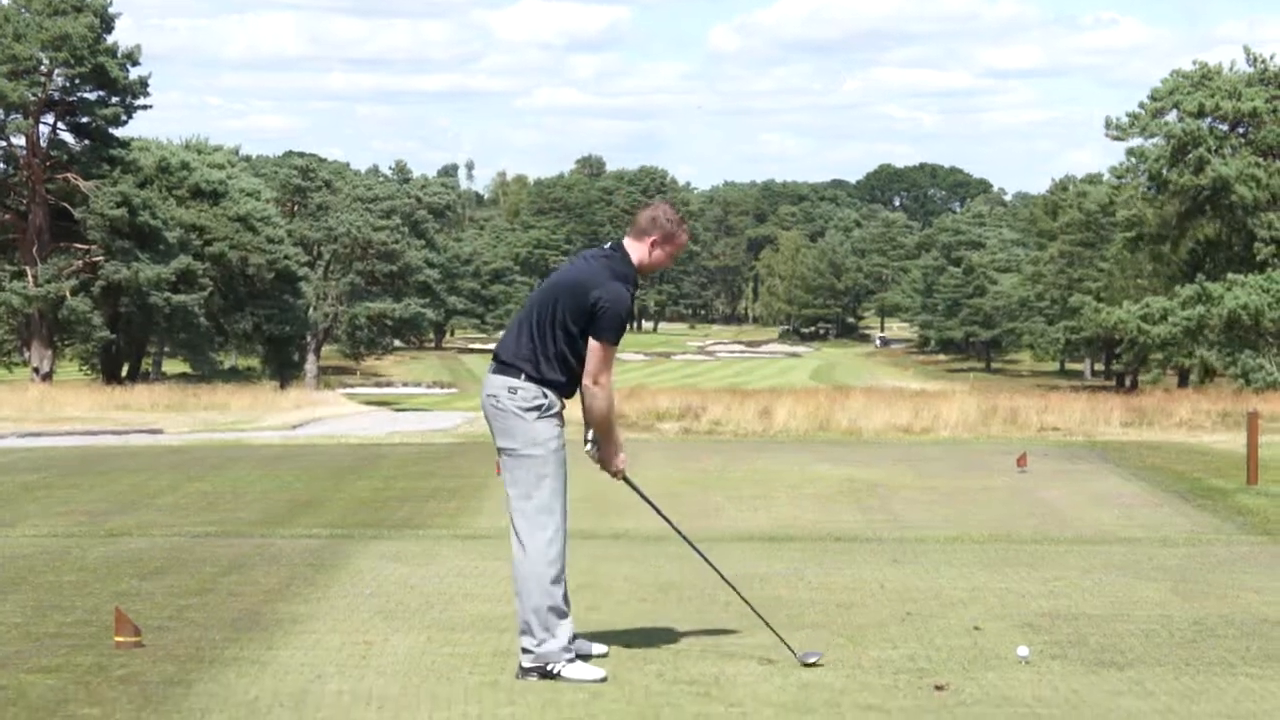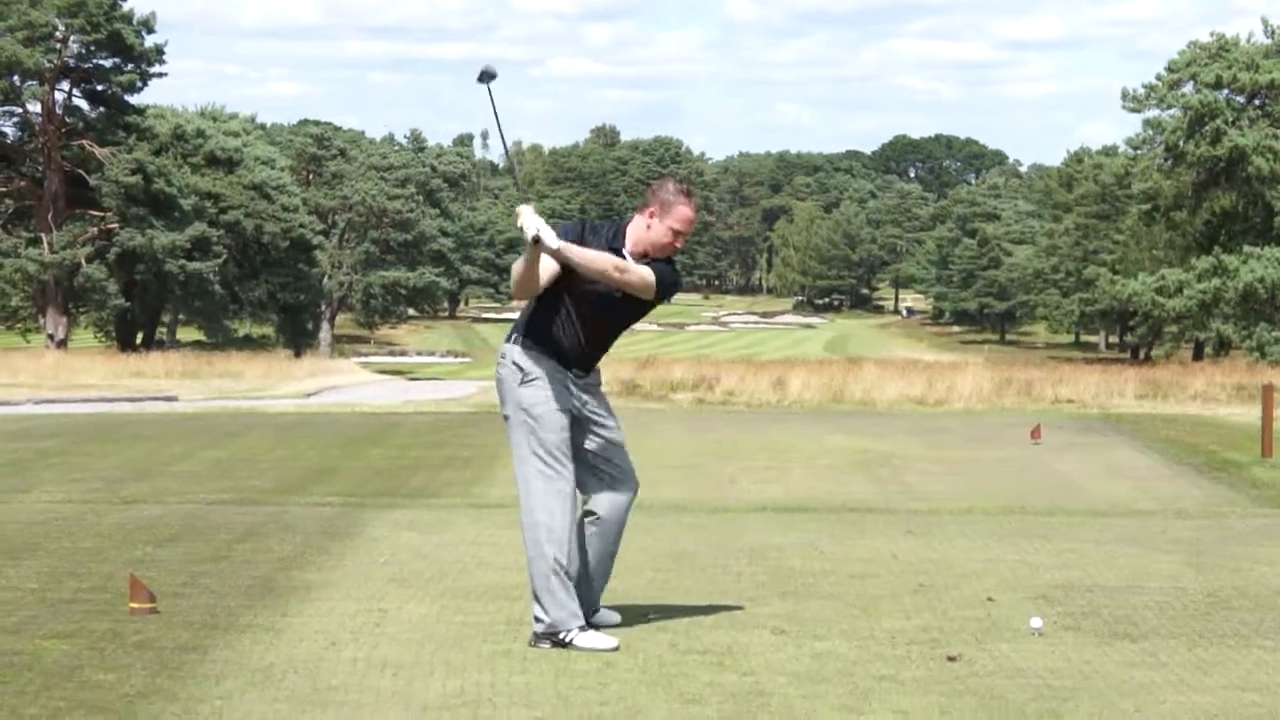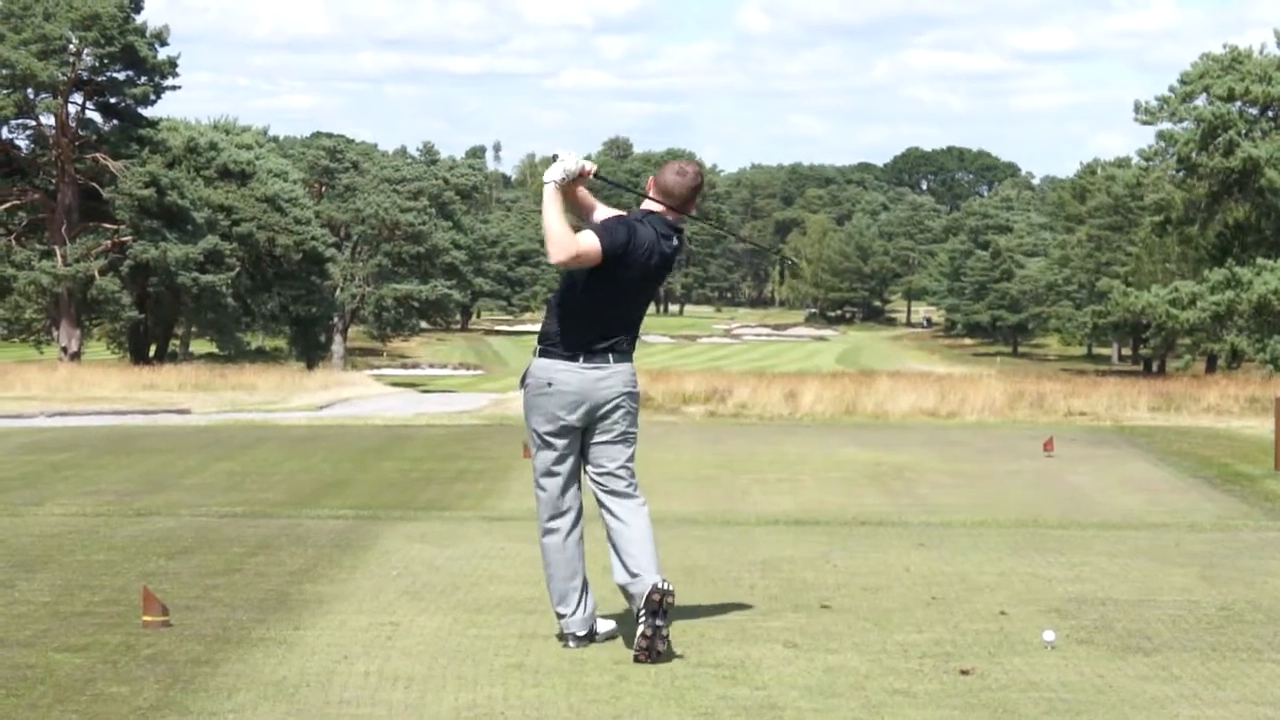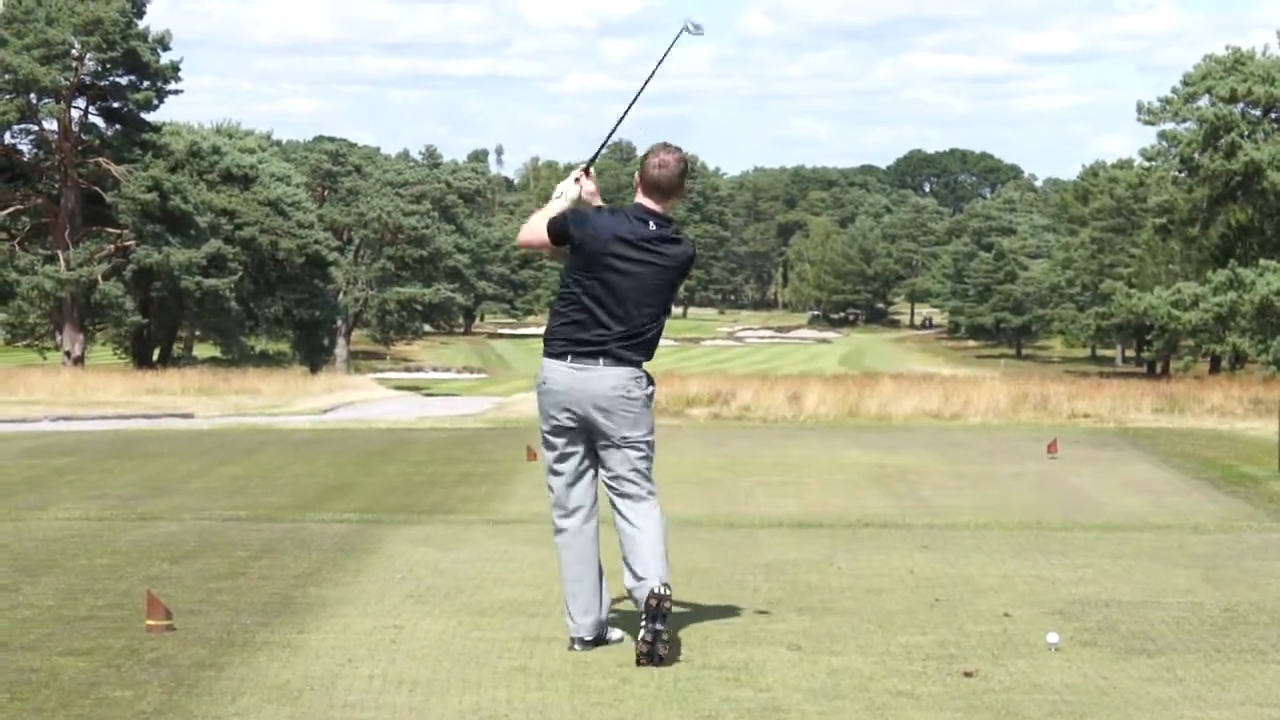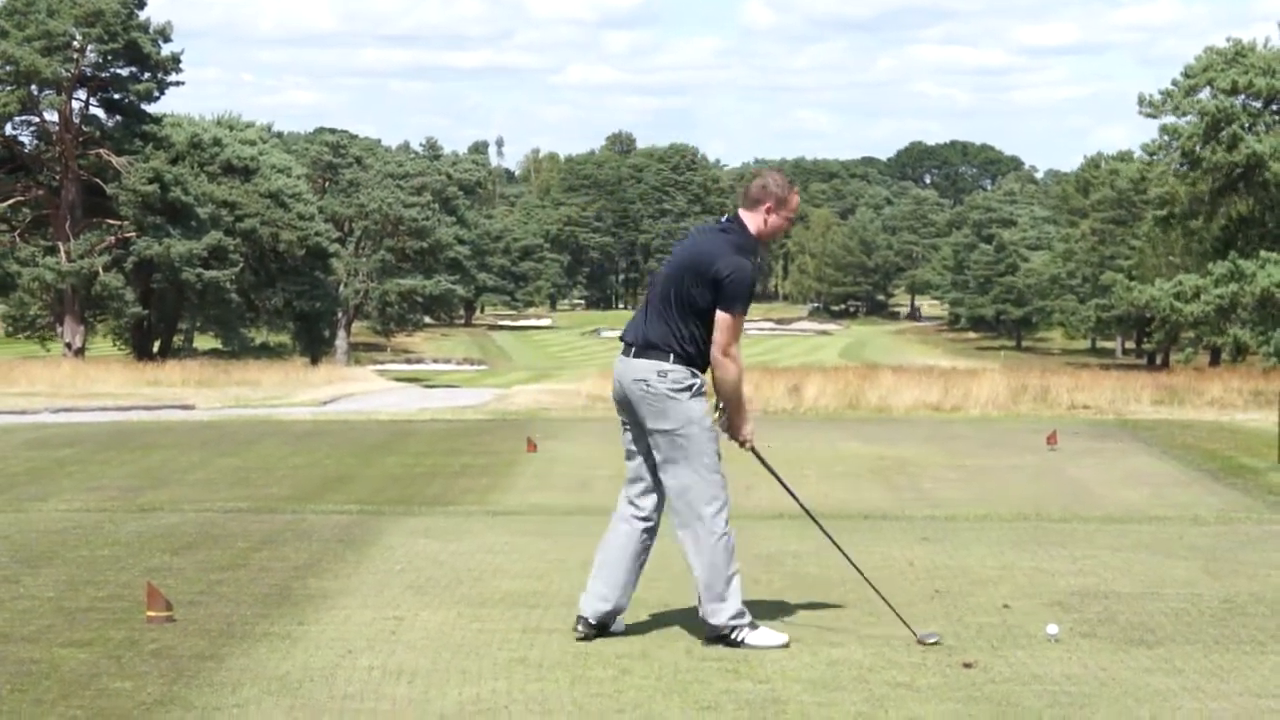
dt=1s
person 1, frame 1
left shoulder: (598, 263)
right shoulder: (614, 291)
right elbow: (595, 382)
left wrist: (598, 435)
right wrist: (609, 445)
left hip: (520, 391)
right hip: (525, 397)
left knee: (545, 521)
right knee: (540, 524)
left ankle: (554, 633)
right ankle: (542, 653)
person 1, frame 2
left shoulder: (664, 274)
right shoulder: (580, 233)
left elbow: (619, 273)
right elbow: (522, 290)
left wrist: (556, 246)
right wrist: (533, 249)
left hip: (582, 378)
right hip: (531, 367)
left knee: (618, 486)
right knee: (551, 495)
left ankle: (581, 602)
right ankle: (556, 622)
person 1, frame 3
left shoulder: (626, 232)
right shoulder: (667, 242)
left elbow: (561, 252)
right elbow: (596, 212)
left wrist: (553, 184)
right wrist: (571, 184)
left hip: (557, 375)
right hip: (614, 378)
left knee: (557, 505)
right knee: (620, 492)
left ankle: (576, 621)
right ankle: (649, 589)
person 1, frame 4
left shoulder: (590, 224)
right shoulder: (682, 251)
left elbow: (527, 235)
left wrist: (566, 196)
right wrist: (592, 201)
left hip: (561, 376)
right hip: (622, 382)
left knee: (571, 506)
right knee: (635, 496)
left ankle: (585, 624)
right ankle: (652, 591)
person 1, frame 5
left shoulder: (709, 236)
right shoulder: (737, 264)
right elbow: (724, 355)
left wrist: (725, 405)
right wrist: (738, 418)
left hip: (634, 370)
right hip: (667, 378)
left knee: (641, 498)
right knee: (702, 500)
left ankle: (598, 609)
right ankle: (726, 619)
